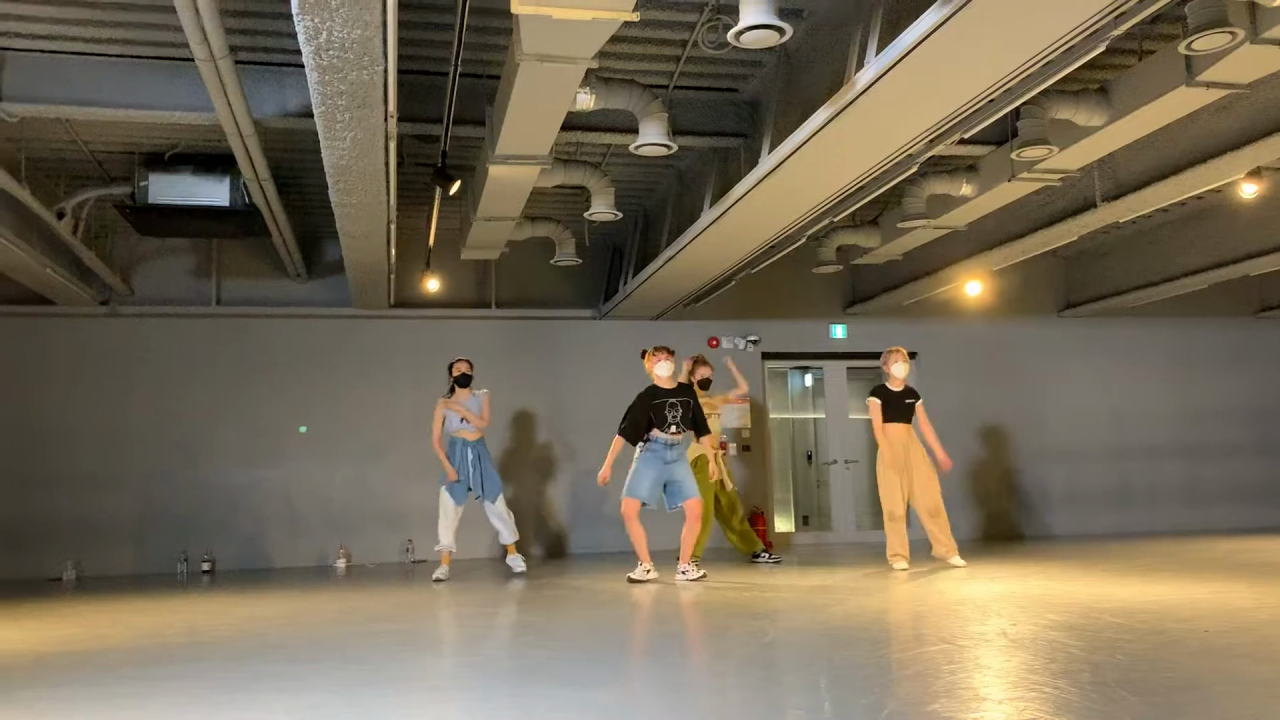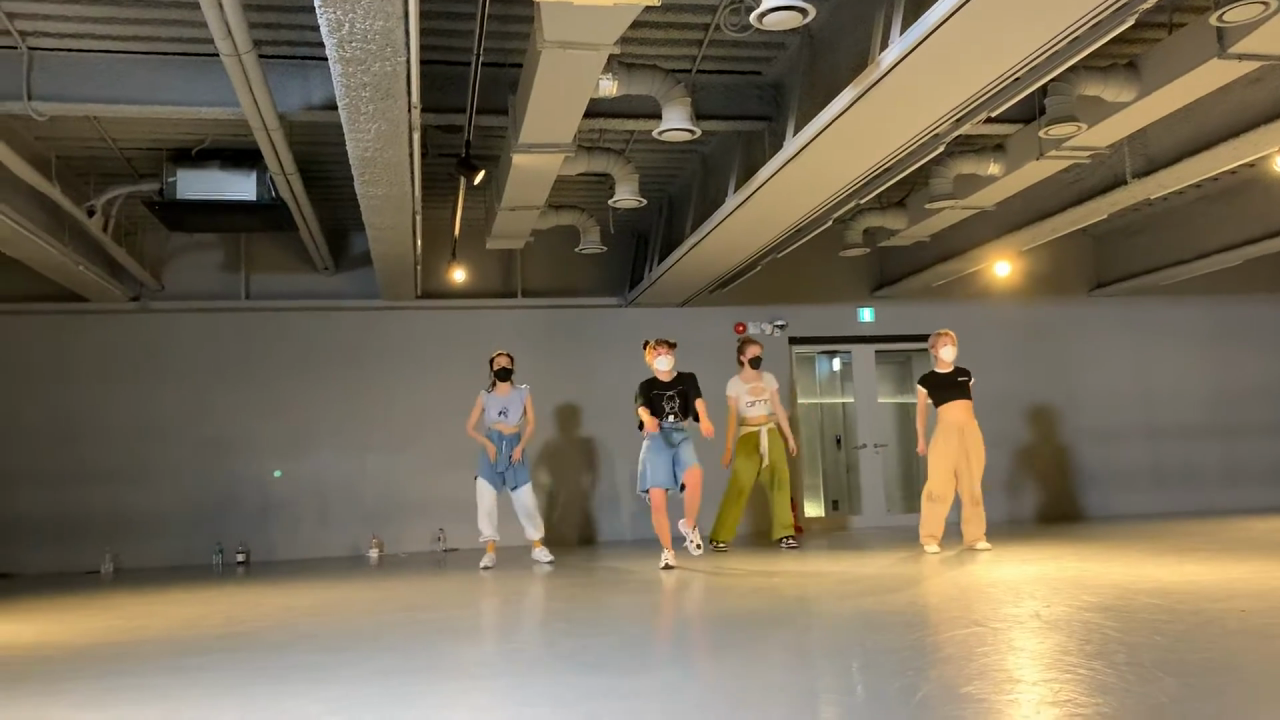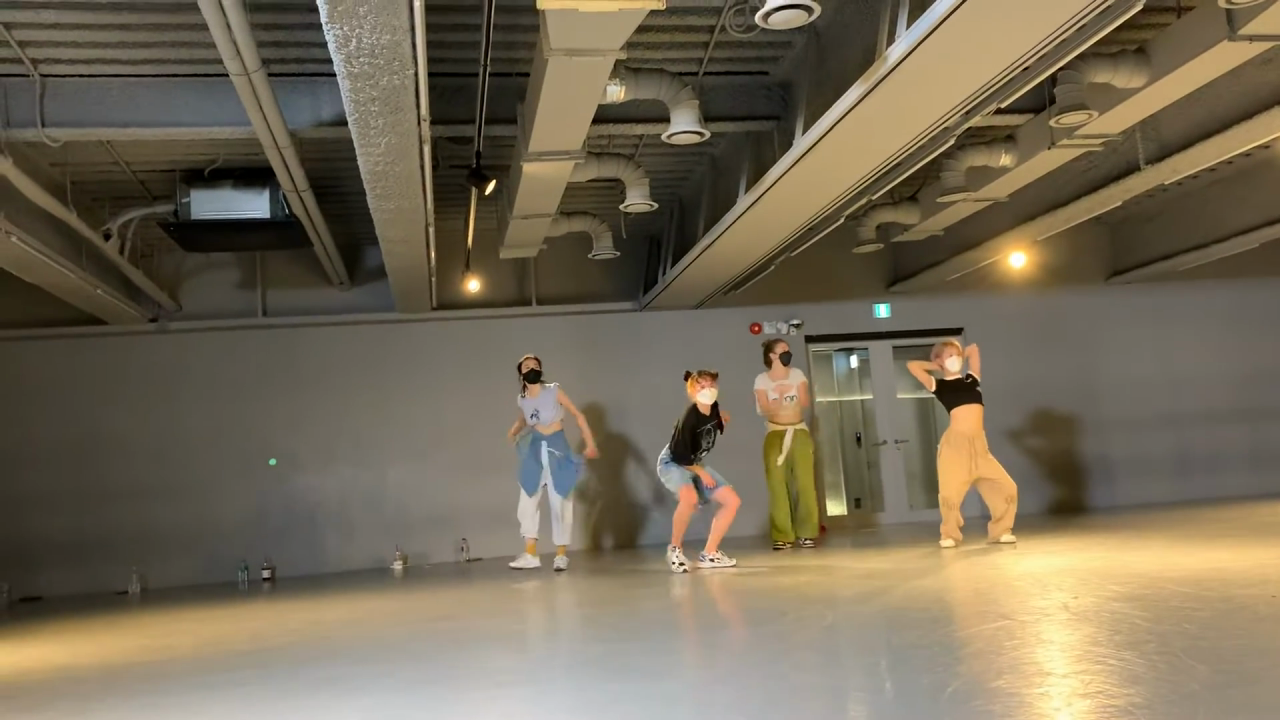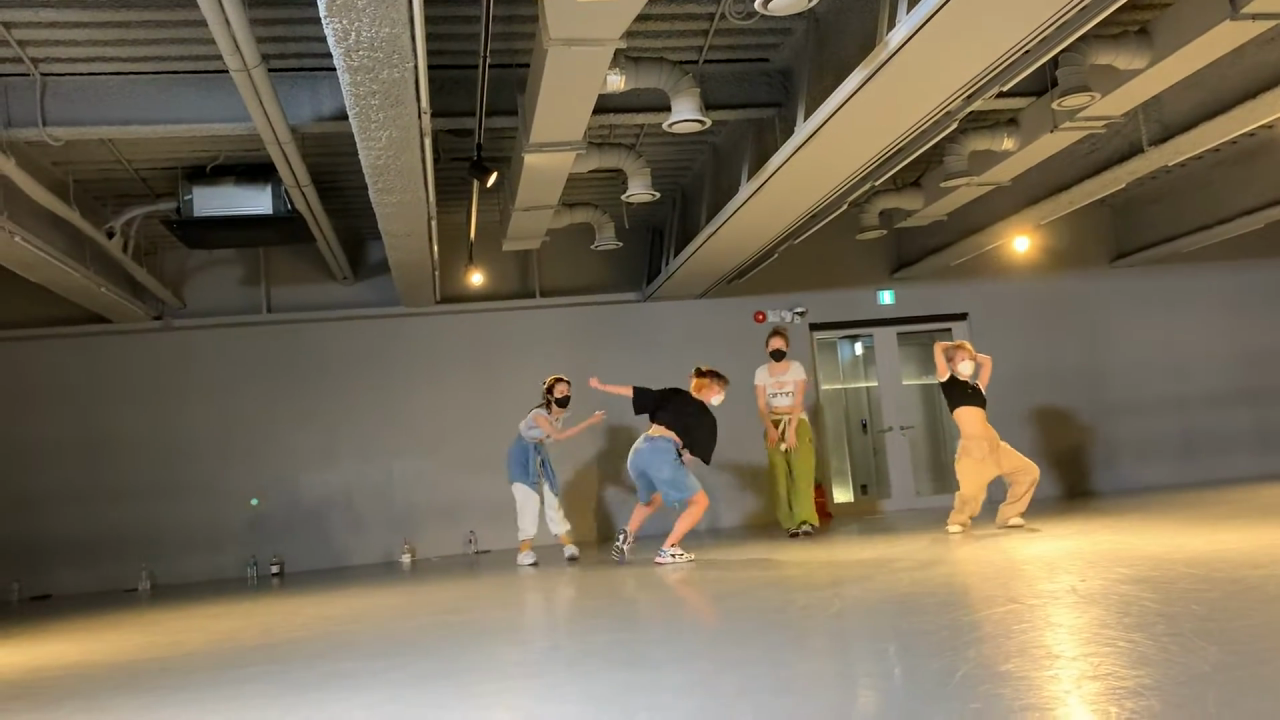
dt=1s
person 1, frame 1
left shoulder: (686, 391)
right shoulder: (647, 396)
left elbow: (701, 427)
right elbow: (625, 430)
right wrist: (608, 464)
left hip: (678, 456)
right hip: (652, 453)
left knee: (695, 510)
right knee: (629, 510)
left ankle: (684, 566)
right ankle: (646, 566)
person 1, frame 2
left shoulder: (687, 379)
right shoulder: (646, 386)
left elbow: (698, 400)
right elbow: (641, 407)
left wrist: (705, 419)
right wrist: (647, 419)
left hip: (681, 438)
right hip: (656, 440)
left knee: (693, 478)
right knee: (657, 501)
left ankle: (689, 524)
right ankle: (668, 551)
person 1, frame 3
left shoulder: (713, 407)
right shoulder: (689, 417)
right elbow: (680, 456)
left wrist: (722, 417)
right wrist: (702, 473)
left hip: (695, 463)
right hip: (673, 463)
left knee: (732, 501)
right knee: (690, 498)
left ankle: (709, 554)
right ankle: (675, 549)
person 1, frame 4
left shoulder: (674, 395)
right shoulder: (707, 418)
left elbow: (637, 392)
right elbow: (701, 451)
left wrist: (603, 387)
right wrist: (682, 460)
left hip: (639, 450)
right hip: (664, 455)
left knee: (650, 501)
right knee: (700, 502)
left ankle: (627, 533)
right ankle: (667, 549)
person 2, frame 1
left shoulder: (715, 399)
left elbow: (744, 389)
left wrist: (731, 367)
right wrist: (684, 370)
left hip: (717, 456)
right hip: (700, 455)
left knee: (731, 507)
right knee: (702, 506)
left ankle: (755, 549)
right ankle: (689, 554)
person 2, frame 2
left shoulder: (768, 378)
right shoulder: (735, 383)
left elbow: (778, 409)
right elbow: (732, 417)
left wrist: (789, 436)
right wrist: (728, 449)
left hip: (770, 432)
right hip: (747, 435)
left knee: (780, 482)
right knee: (738, 486)
left ankle: (785, 534)
right ankle: (719, 537)
person 2, frame 3
left shoulder: (797, 374)
right shoulder: (762, 380)
left elbow: (805, 401)
right elbow: (764, 410)
left wrist: (792, 405)
right wrist: (774, 407)
left hip: (799, 432)
right hip: (775, 434)
left knee: (805, 483)
right knee: (777, 487)
left ankle: (807, 533)
right ankle: (782, 536)
person 2, frame 4
left shoulder: (797, 368)
right shoulder: (761, 372)
left elbow: (799, 402)
right elbow: (761, 406)
left wrist: (792, 427)
right wrist: (770, 428)
left hip: (798, 422)
right hip: (774, 424)
left knee: (802, 470)
right knee: (780, 475)
left ankle: (805, 520)
right ankle: (792, 523)
person 3, frame 1
left shoulder: (913, 395)
right shoulder: (877, 393)
left elbow: (926, 425)
right elbow: (877, 425)
left wrist: (939, 452)
right wrist: (887, 451)
left hip: (913, 447)
right hip: (889, 451)
left knee: (930, 498)
right knee: (894, 504)
left ankle: (946, 549)
right ankle: (898, 556)
person 3, frame 2
left shoulder: (965, 374)
right shoulder: (927, 380)
right elbow: (921, 411)
right wrist: (921, 440)
left hip: (970, 431)
right hip: (945, 433)
left knee: (971, 488)
right knee: (937, 485)
left ankle: (975, 537)
right ankle: (930, 538)
person 3, frame 3
left shoulder: (971, 378)
right shoulder: (938, 385)
left elbow: (973, 349)
right elbow: (912, 365)
left wrist: (960, 360)
right wrist: (935, 366)
left hip: (978, 442)
right hip: (955, 442)
left knee: (1007, 487)
right knee: (950, 493)
left ankle: (1000, 531)
right ankle: (950, 535)
person 3, frame 4
left shoulder: (977, 387)
right shoulder: (948, 381)
left elbow: (987, 361)
right elbow: (938, 347)
right wrist: (954, 348)
left hip: (992, 443)
right hip: (971, 447)
left knee: (1030, 472)
right knee: (970, 491)
left ankle: (1008, 515)
right ankle: (958, 520)
person 4, frame 1
left shoulder: (482, 396)
right shoulder: (443, 405)
left elbow: (483, 423)
right elbow: (436, 439)
left wrist: (459, 408)
right wrist: (448, 466)
left hip: (479, 454)
right hip: (456, 455)
left knee: (496, 505)
right knee: (448, 511)
left ankle: (512, 553)
right ankle: (444, 564)
person 4, frame 2
left shoulder: (523, 393)
right shoulder: (485, 396)
left elbow: (530, 423)
right elbow: (470, 427)
left wrist: (520, 446)
right wrist: (487, 444)
left hip: (515, 447)
right hip: (492, 448)
left knee: (526, 500)
right knee: (487, 500)
left ankle: (537, 547)
right ankle: (490, 552)
person 4, frame 3
left shoulder: (554, 391)
right shoulder: (523, 399)
left elbow: (577, 414)
left wrist: (590, 441)
right wrist: (514, 432)
left hip: (557, 449)
right hip: (534, 450)
left knee: (560, 502)
right knee: (528, 500)
left ankle: (561, 555)
right ankle: (530, 554)
person 4, frame 4
left shoulder: (563, 412)
right shoulder: (539, 415)
right elbow: (558, 436)
right wrist: (589, 422)
left hip: (539, 455)
right hip: (522, 455)
left knee: (551, 499)
right knee: (529, 499)
left ankle: (568, 545)
right ankle: (524, 550)
